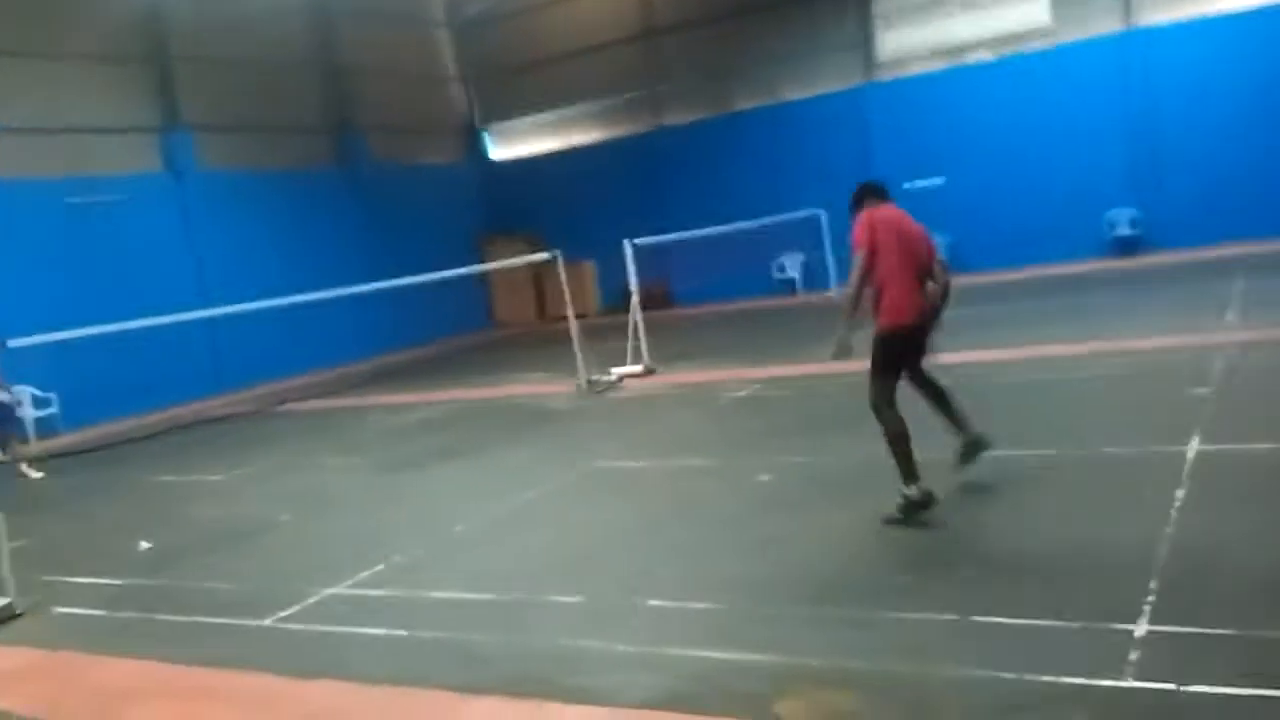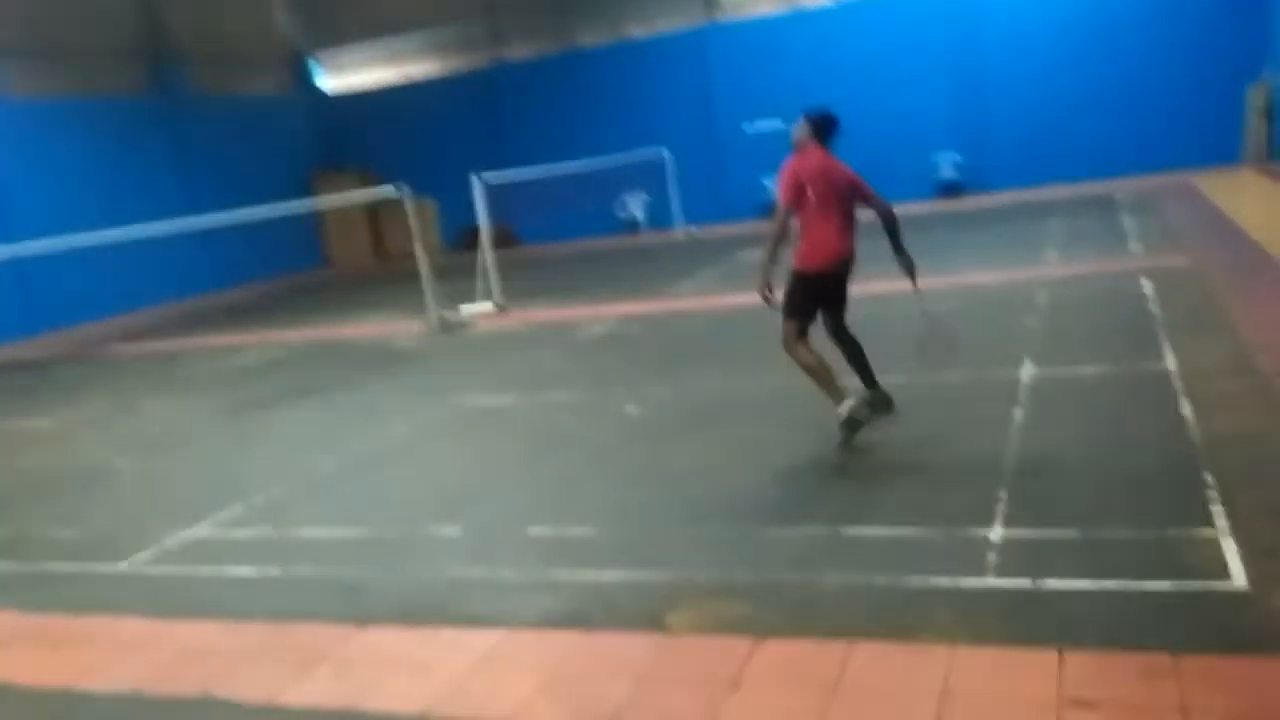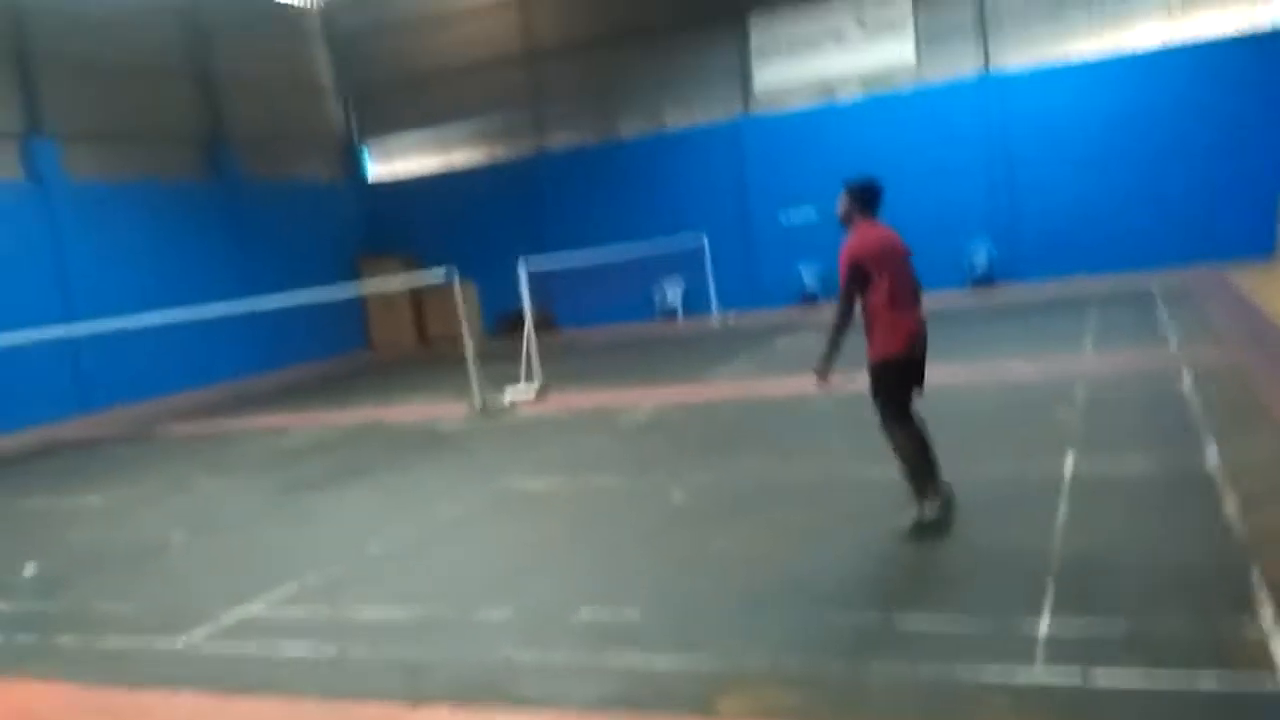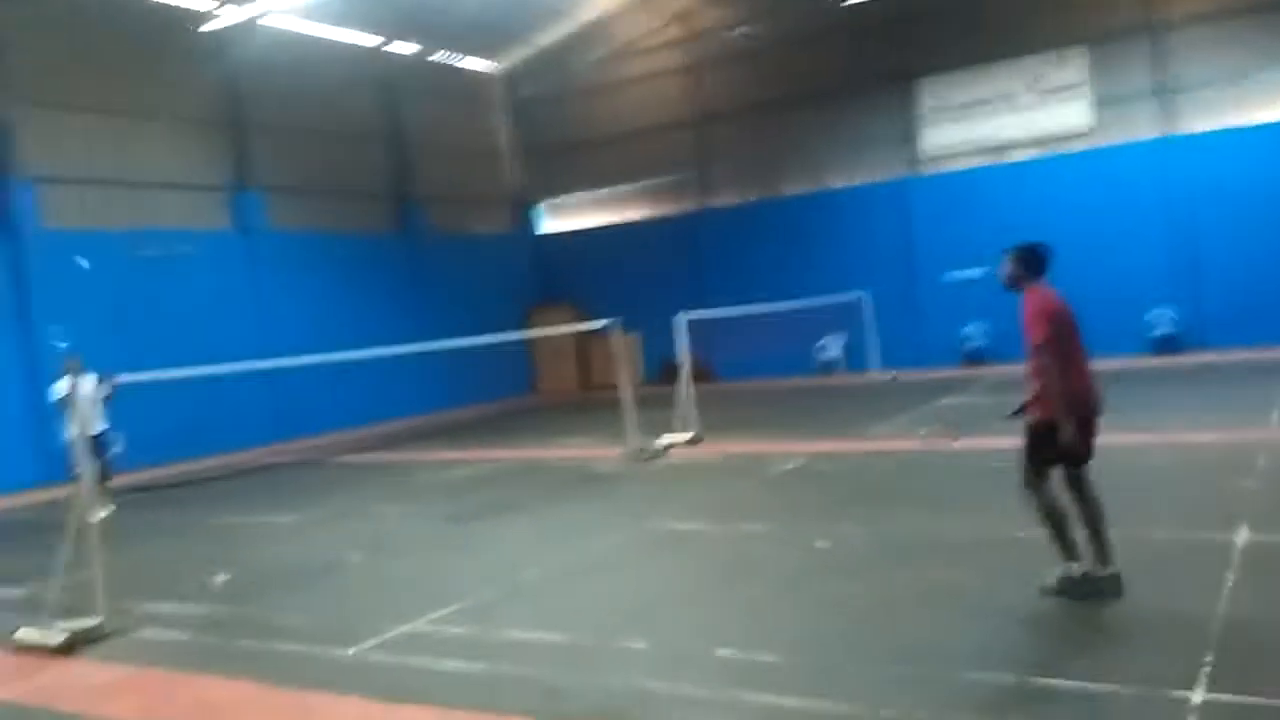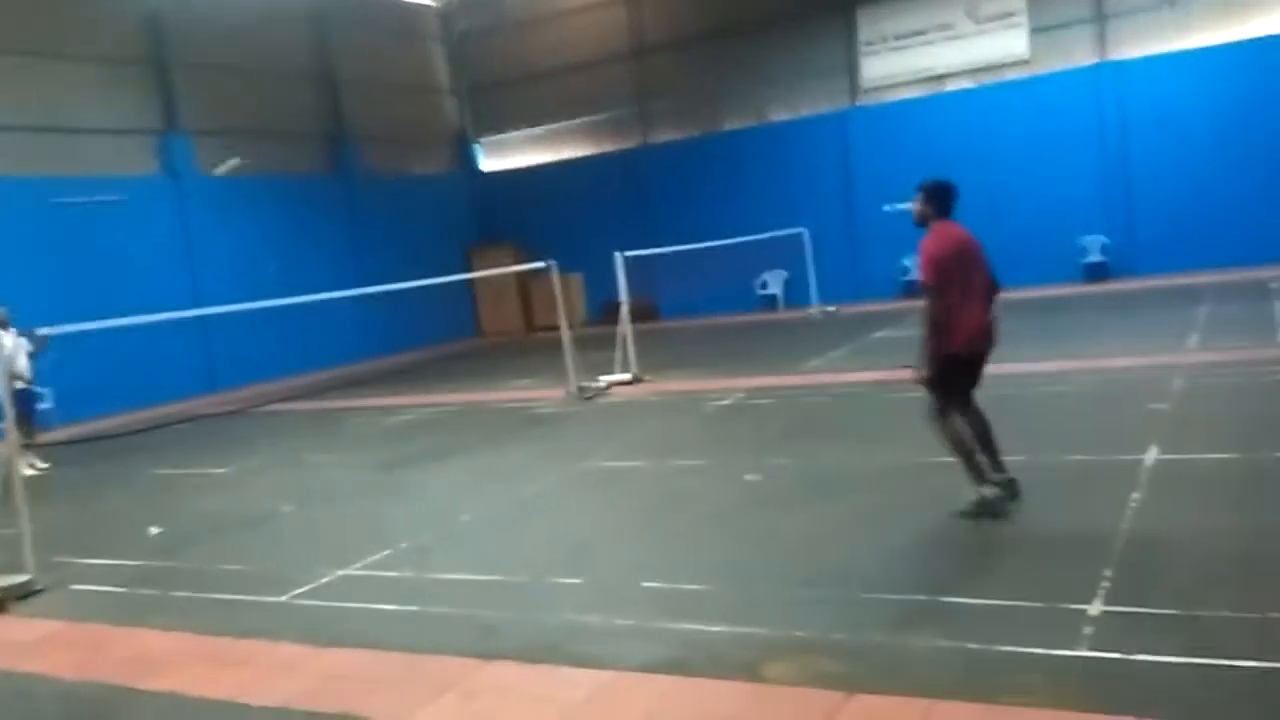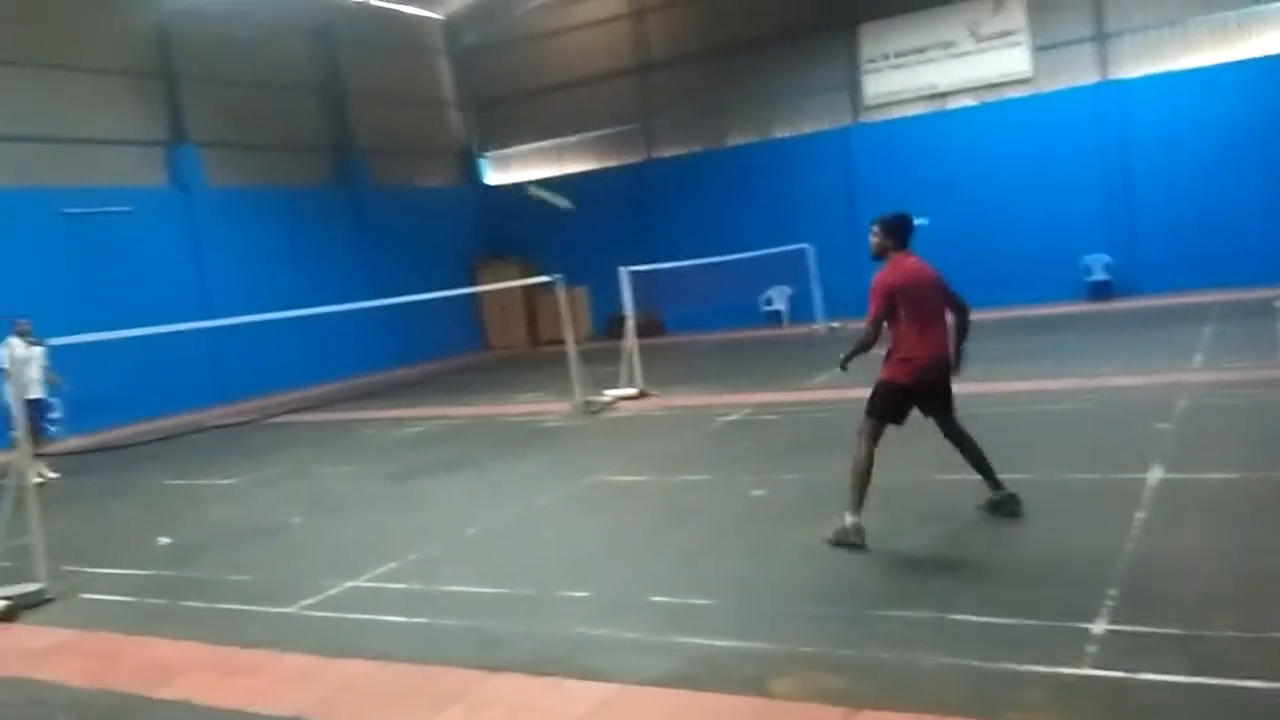
dt=0.4s
person 1, frame 1
left shoulder: (868, 220)
right shoulder: (916, 229)
left elbow: (860, 273)
right elbow: (942, 282)
left wrist: (846, 327)
right wrist: (928, 319)
left hip: (895, 320)
right hip: (918, 317)
left knee: (882, 402)
right knee: (917, 375)
left ankle: (915, 492)
right ankle: (968, 434)
person 1, frame 2
left shoulder: (796, 165)
right shoulder: (844, 172)
left elbow: (782, 221)
right elbow: (885, 211)
left wrist: (766, 274)
right wrist: (900, 251)
left hip: (813, 264)
right hip: (840, 260)
left knee: (792, 339)
right knee: (836, 328)
left ankle: (846, 406)
right ankle: (876, 396)
person 1, frame 3
left shoulder: (856, 244)
right shoulder: (892, 239)
left elbow: (844, 308)
right elbow: (914, 288)
left wrist: (827, 358)
left hip: (888, 346)
right hip: (912, 337)
left knee: (894, 424)
right knee: (903, 416)
left ankle: (931, 509)
right ankle: (936, 489)
person 1, frame 4
left shoulder: (1035, 304)
right shoulder: (1050, 299)
left elbow: (1049, 364)
left wrist: (1062, 420)
right wrist: (1035, 398)
left hip: (1055, 411)
right hip: (1080, 404)
left knee: (1034, 482)
right knee: (1078, 482)
left ankle: (1075, 567)
right ankle: (1104, 570)
person 1, frame 5
left shoulder: (932, 245)
right shoulder: (966, 239)
left elbow: (933, 307)
right elbow: (992, 286)
left wrist: (927, 358)
left hip: (954, 340)
right hip: (979, 335)
left knee: (943, 415)
right knee: (962, 402)
left ankle: (989, 490)
right ankle: (998, 474)
person 1, frame 6
left shoulder: (885, 277)
right shoulder: (928, 272)
left elbow: (872, 335)
right elbow: (961, 311)
left wrist: (848, 355)
right wrist: (957, 353)
left hip: (901, 371)
right hip: (936, 367)
left knee: (867, 436)
right knee: (952, 429)
left ankle: (853, 522)
right ankle: (1000, 494)
